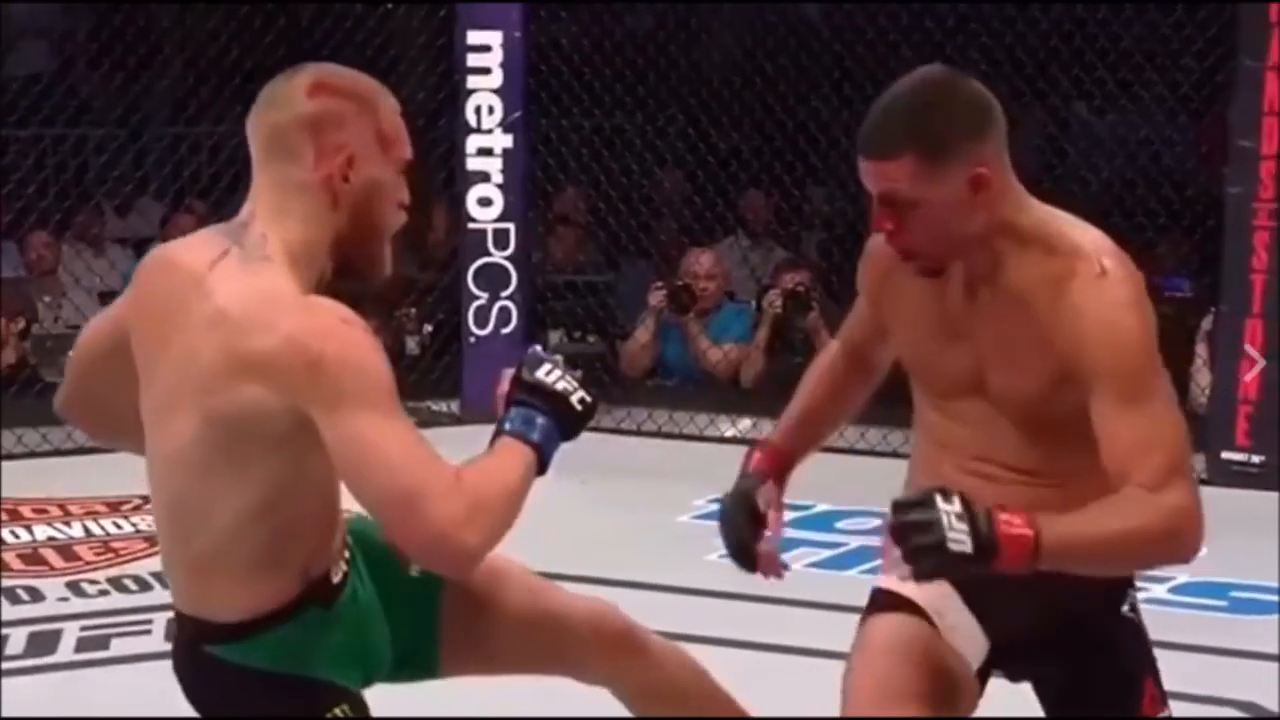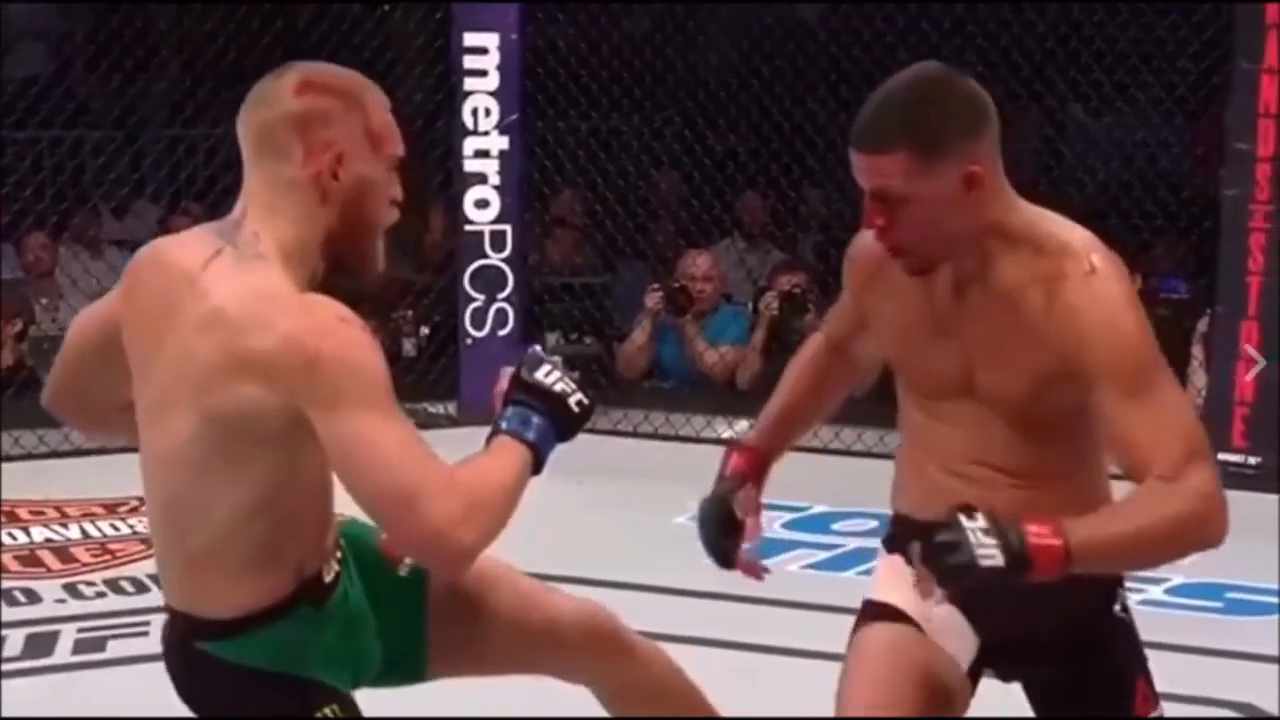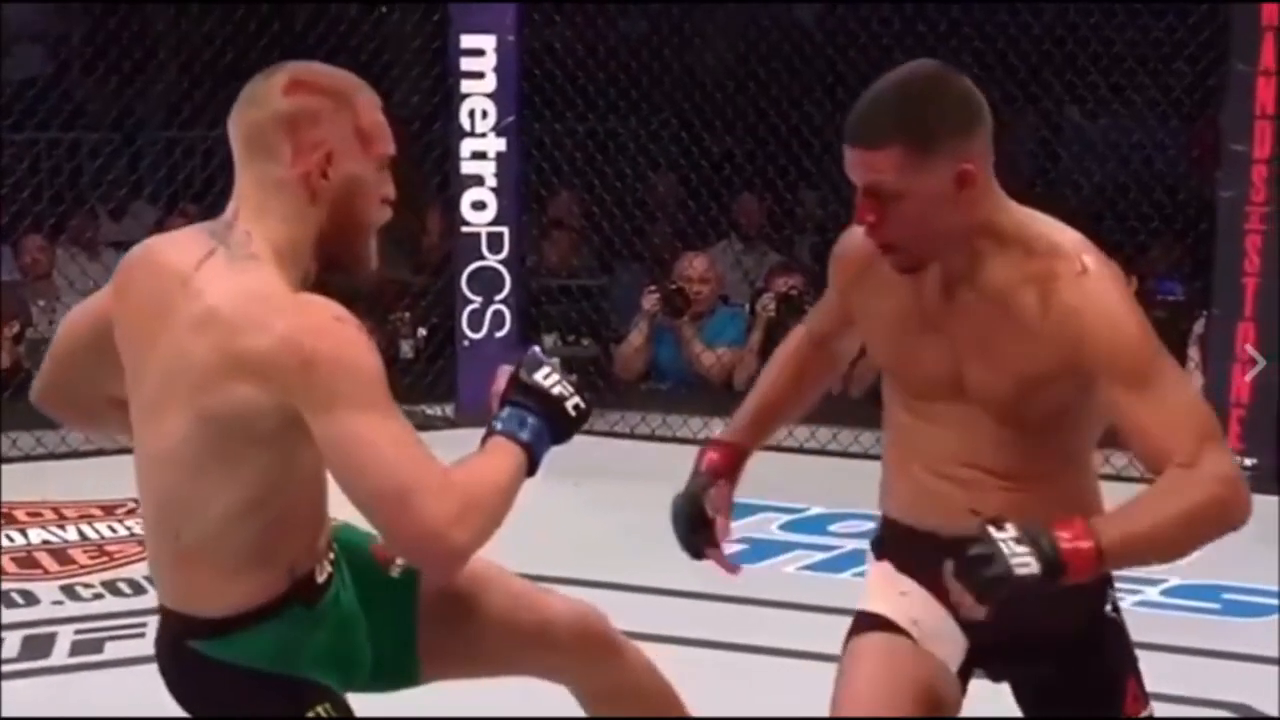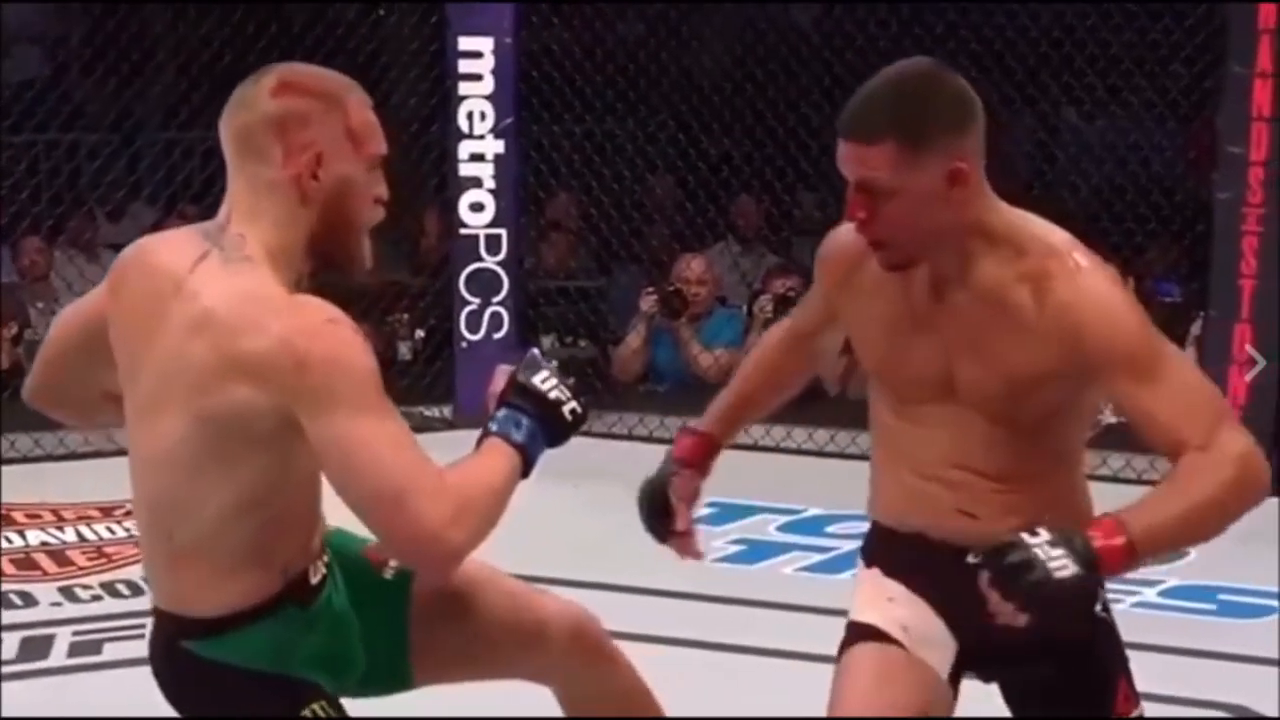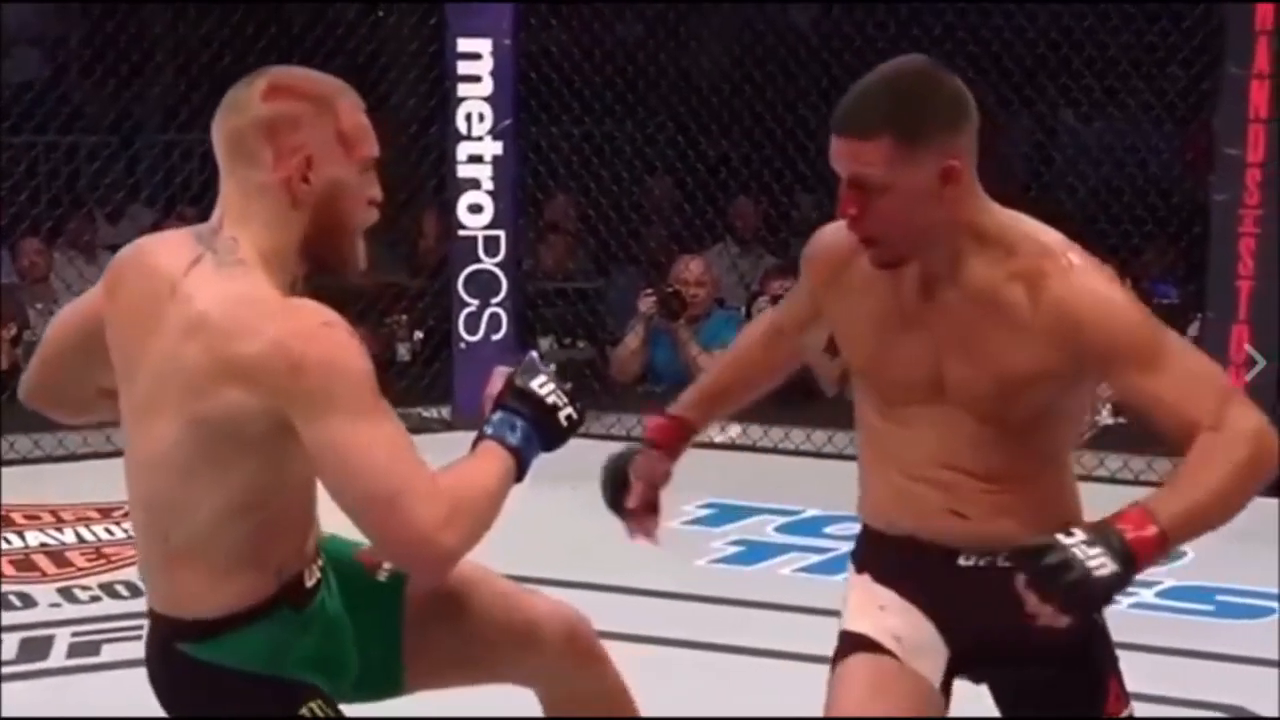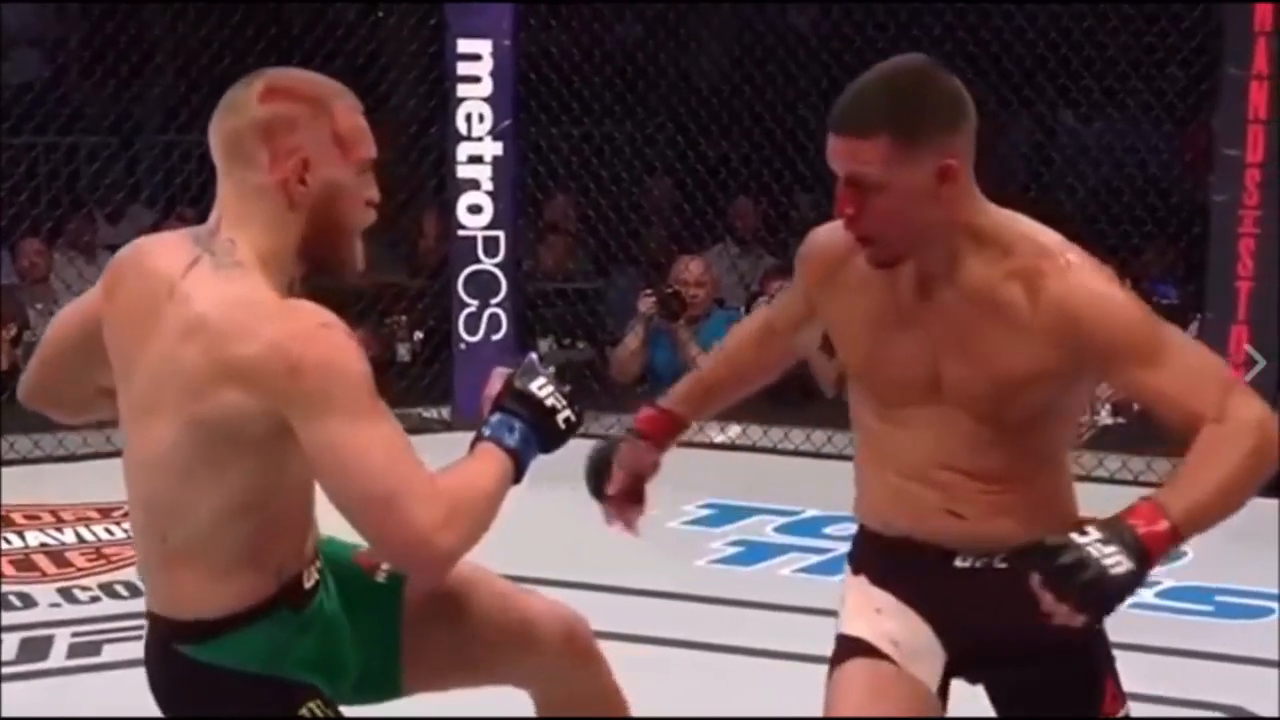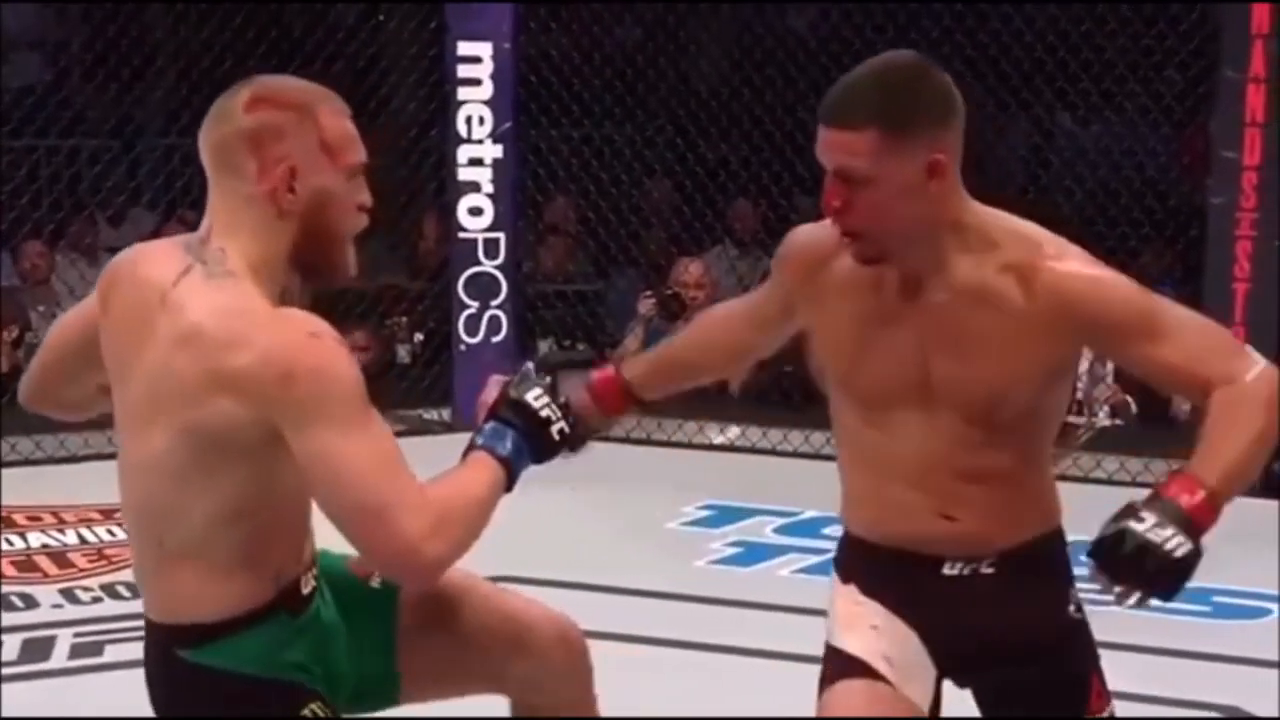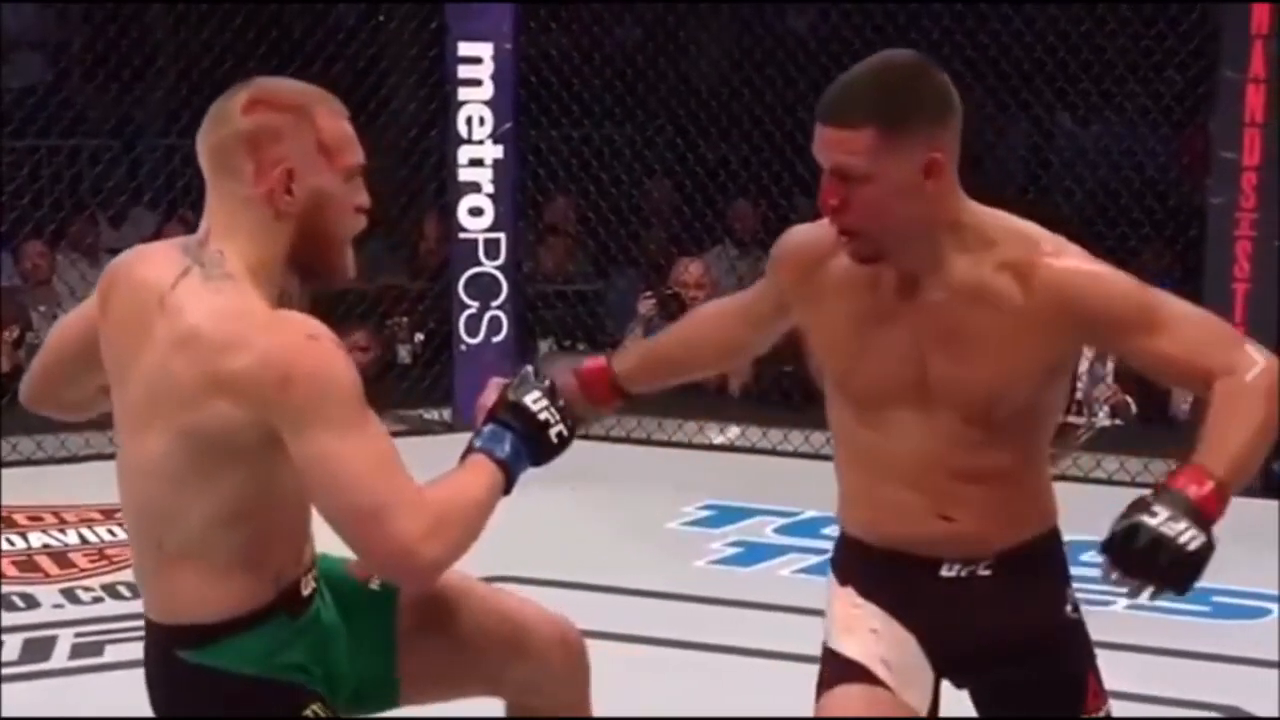
dt=0.1s
person 1, frame 1
left shoulder: (1092, 291)
right shoulder: (892, 260)
left elbow: (1172, 520)
left wrist: (1000, 537)
right wrist: (772, 461)
left hip: (1077, 573)
right hip: (937, 570)
person 1, frame 2
left shoulder: (1081, 292)
right shoulder: (876, 259)
left elbow: (1196, 501)
right elbow: (837, 350)
left wrist: (1030, 548)
right wrist: (749, 459)
left hip: (1062, 581)
right hip: (928, 566)
person 1, frame 3
left shoulder: (1074, 292)
right shoulder: (864, 257)
left elbow: (1215, 486)
right elbow: (817, 344)
left wrist: (1058, 553)
right wrist: (724, 456)
left hip: (1058, 581)
right hip: (917, 571)
person 1, frame 4
left shoulder: (1068, 292)
right shoulder: (850, 258)
left elbow: (1233, 459)
right elbow: (798, 340)
left wrist: (1095, 550)
right wrist: (697, 447)
left hip: (1047, 586)
right hip: (906, 570)
person 1, frame 5
left shoulder: (1062, 291)
right shoulder: (836, 258)
right elbow: (780, 334)
left wrist: (1126, 543)
right wrist: (668, 434)
left hip: (1038, 587)
right hip: (896, 575)
person 1, frame 6
left shoulder: (1059, 292)
right shoulder: (832, 260)
right elbow: (773, 334)
left wrist: (1136, 537)
right wrist: (656, 425)
left hip: (1035, 584)
right hip: (893, 577)
person 1, frame 7
left shoulder: (1052, 284)
right shoulder: (813, 261)
right elbow: (743, 325)
left wrist: (1182, 509)
right wrist: (617, 388)
left hip: (1023, 585)
right hip: (880, 586)
person 1, frame 8
left shoulder: (1049, 283)
right shoulder: (810, 262)
right elbow: (738, 324)
left wrist: (1192, 500)
right wrist: (606, 377)
left hip: (1020, 585)
right hip: (879, 586)
person 2, frame 1
left shoulder: (175, 266)
right shoulder: (309, 335)
left elbow: (82, 402)
right elbow: (451, 536)
right wrist: (531, 430)
right hip: (269, 659)
left knee: (602, 637)
person 2, frame 2
left shoulder: (167, 264)
right shoulder: (305, 332)
left elbow: (70, 394)
right elbow: (445, 534)
right wrist: (527, 430)
right hip: (261, 657)
left knee: (589, 635)
person 2, frame 3
left shoulder: (158, 263)
right shoulder: (302, 332)
left elbow: (58, 391)
right elbow: (440, 534)
right wrist: (523, 430)
right hip: (253, 656)
left knee: (578, 636)
person 2, frame 4
left shoulder: (152, 263)
right shoulder: (297, 334)
left elbow: (50, 388)
right elbow: (435, 535)
right wrist: (517, 432)
right hip: (247, 660)
left knee: (568, 640)
person 2, frame 5
left shoulder: (147, 265)
right shoulder: (293, 337)
left elbow: (46, 388)
right elbow: (428, 538)
right wrist: (513, 435)
right hip: (241, 661)
left knee: (560, 641)
person 2, frame 6
left shoulder: (144, 266)
right shoulder: (289, 339)
left elbow: (43, 387)
right elbow: (426, 538)
right wrist: (510, 437)
right hip: (241, 666)
left knee: (558, 643)
person 2, frame 7
left shoulder: (139, 274)
right shoulder: (283, 347)
left elbow: (43, 391)
right elbow: (416, 548)
right wrist: (503, 445)
left hip: (303, 600)
left knee: (552, 650)
person 2, frame 8
left shoulder: (139, 275)
right shoulder: (281, 349)
left elbow: (43, 390)
right elbow: (413, 549)
right wrist: (502, 447)
left hip: (303, 606)
left knee: (549, 652)
